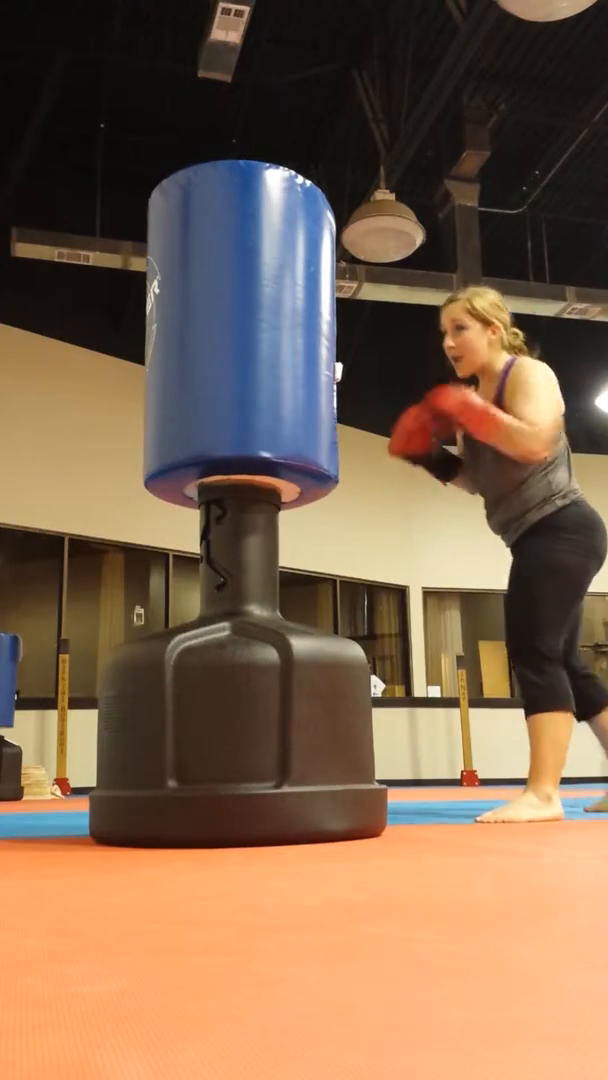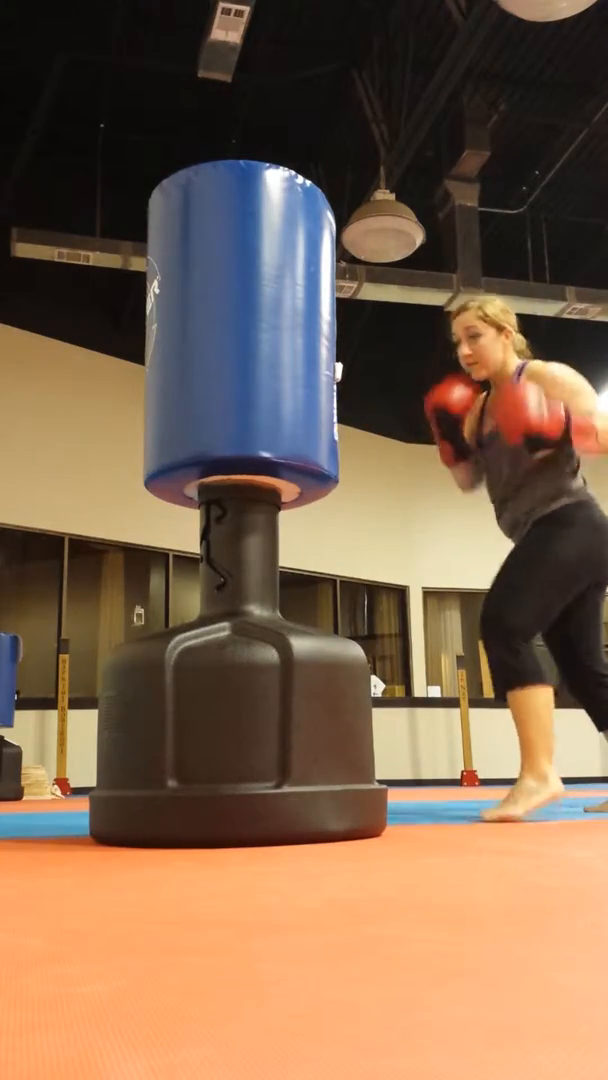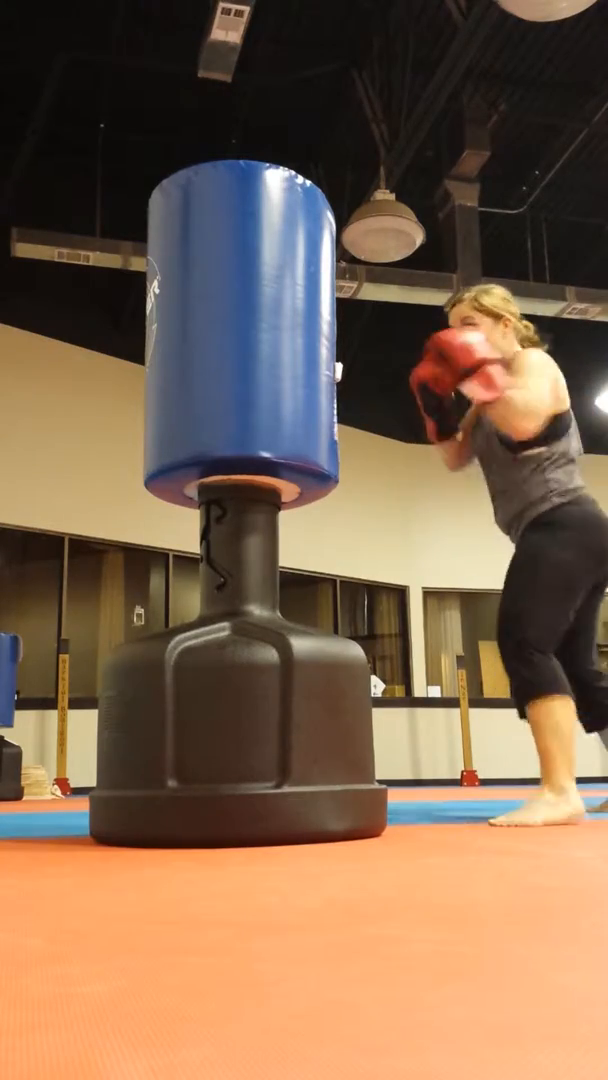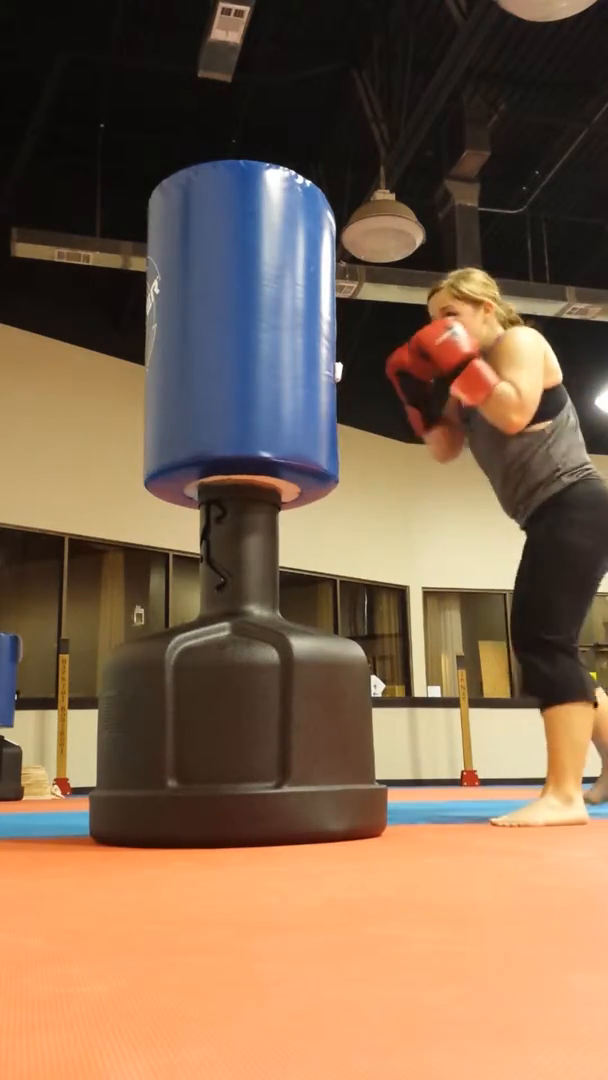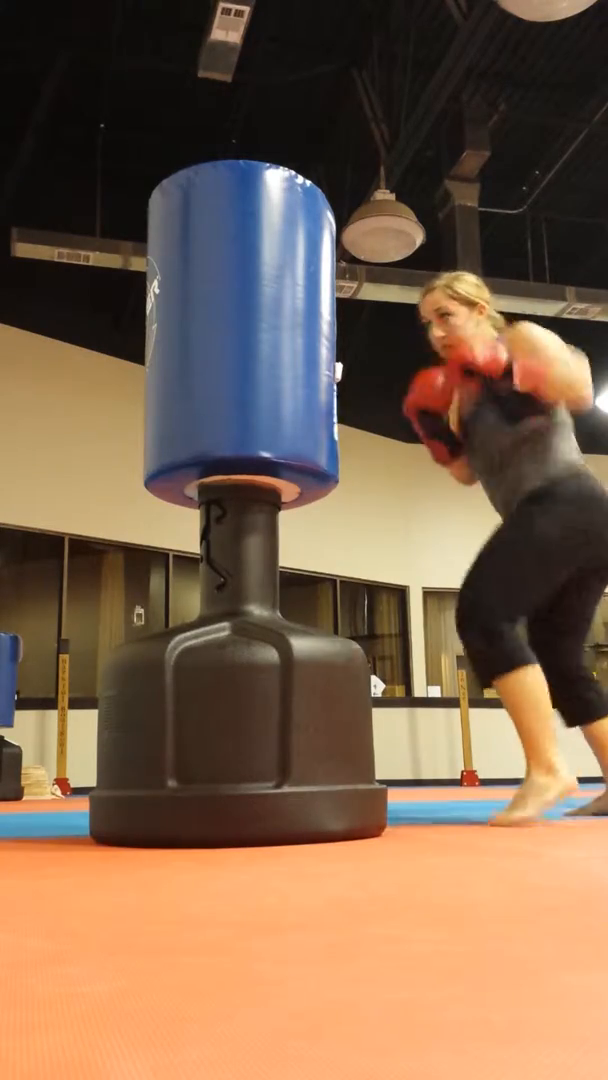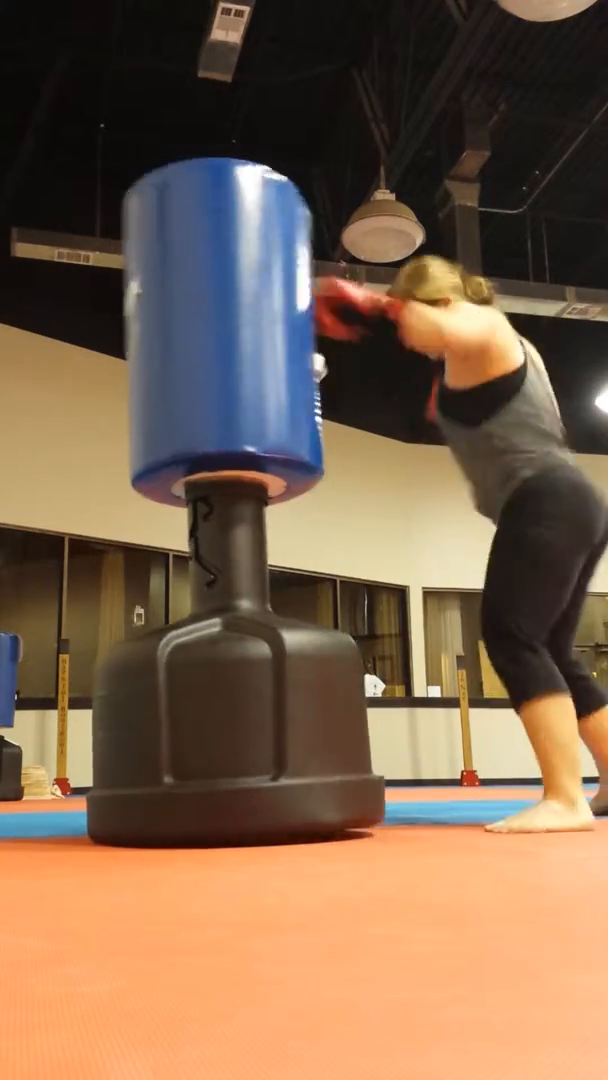
dt=0.2s
person 1, frame 1
left shoulder: (529, 374)
right shoulder: (479, 393)
left elbow: (535, 445)
right elbow: (484, 477)
left wrist: (466, 409)
right wrist: (434, 457)
left hip: (560, 532)
right hip: (538, 540)
left knee: (533, 652)
right knee: (561, 660)
left ankle: (543, 793)
person 1, frame 2
left shoulder: (548, 377)
right shoulder: (480, 405)
right elbow: (467, 477)
left wrist: (554, 422)
right wrist: (450, 433)
right hip: (546, 539)
left knee: (503, 628)
left ankle: (538, 773)
person 1, frame 3
left shoulder: (531, 367)
right shoulder: (493, 391)
left elbow: (521, 423)
right elbow: (455, 458)
left wrist: (478, 371)
left hip: (563, 529)
left knee: (523, 641)
left ankle: (559, 792)
person 1, frame 4
left shoulder: (521, 342)
right shoulder: (473, 373)
left elbow: (513, 413)
right elbow: (444, 449)
left wrist: (459, 366)
right wrist: (418, 397)
left knee: (540, 639)
right knee: (553, 648)
left ankle: (562, 794)
person 1, frame 5
left shoulder: (523, 340)
right shoulder: (466, 390)
right elbow: (466, 471)
left wrist: (498, 366)
right wrist: (432, 423)
left hip: (563, 505)
left knee: (481, 615)
right knee: (558, 657)
left ankle: (546, 767)
person 1, frame 6
left shoulder: (482, 329)
right shoulder: (508, 351)
left elbow: (447, 332)
left wrist: (373, 307)
right wrist: (459, 423)
left hip: (546, 506)
left knee: (514, 641)
right knee: (549, 653)
